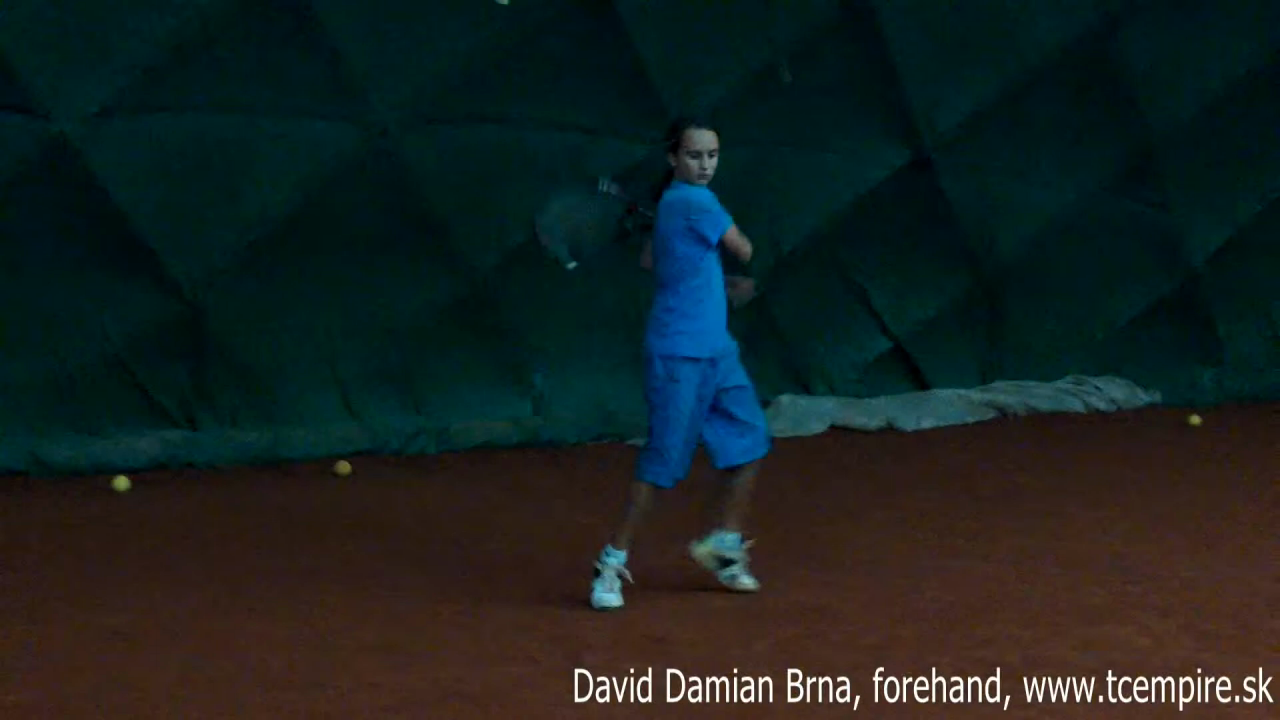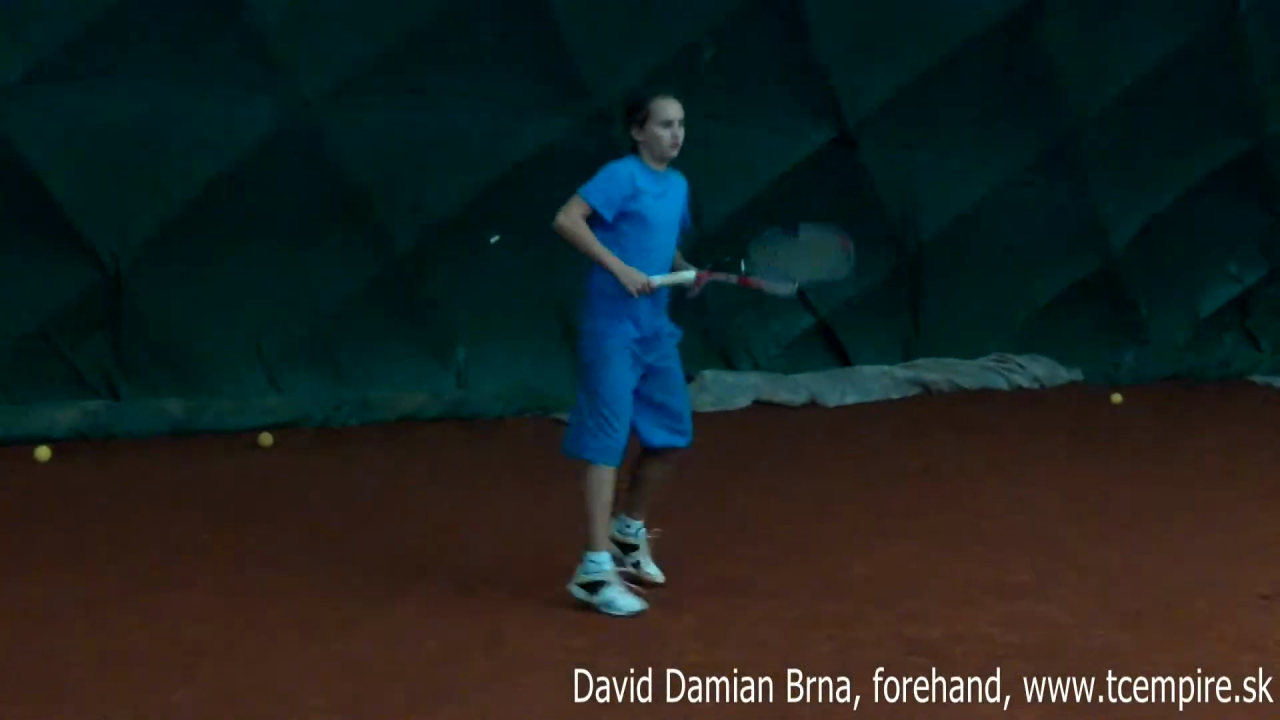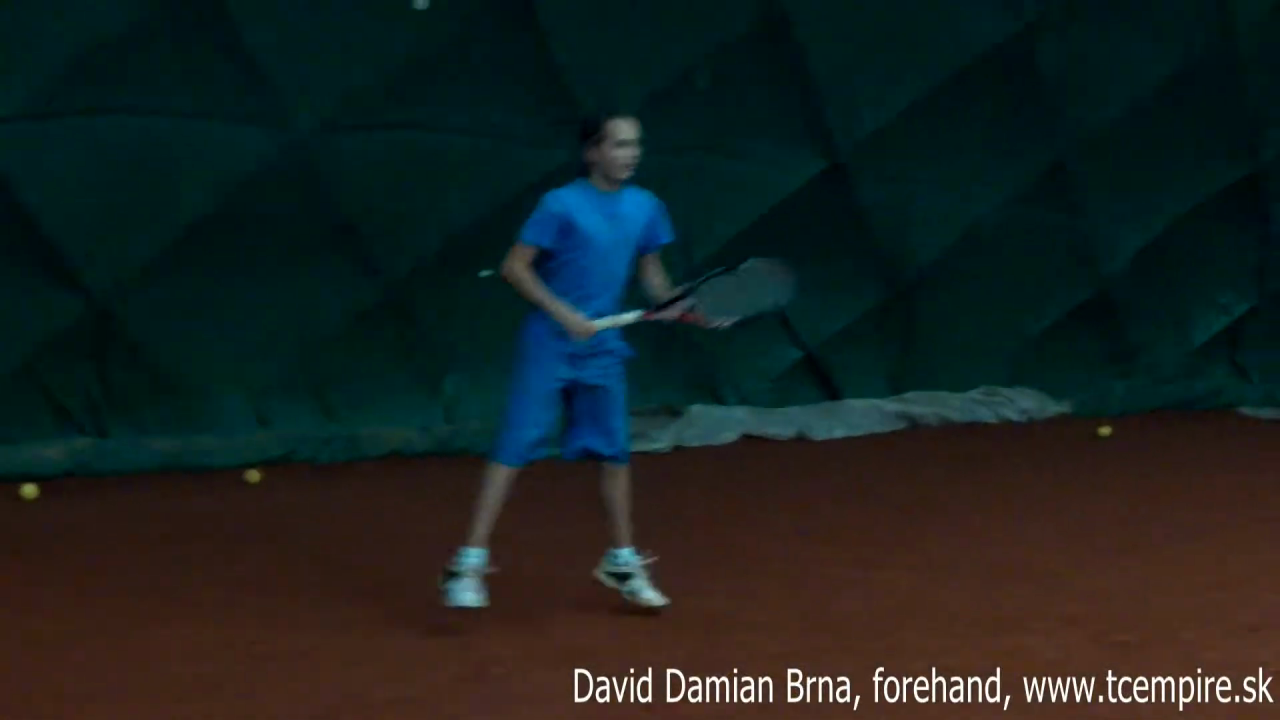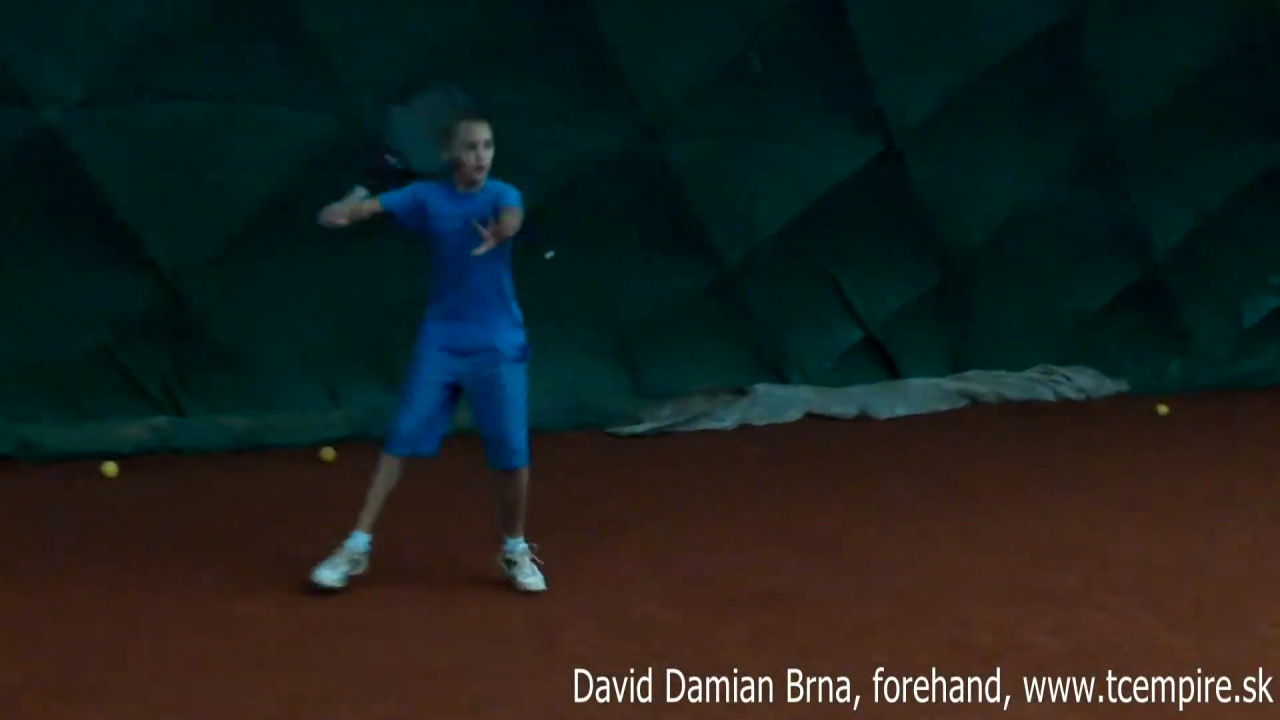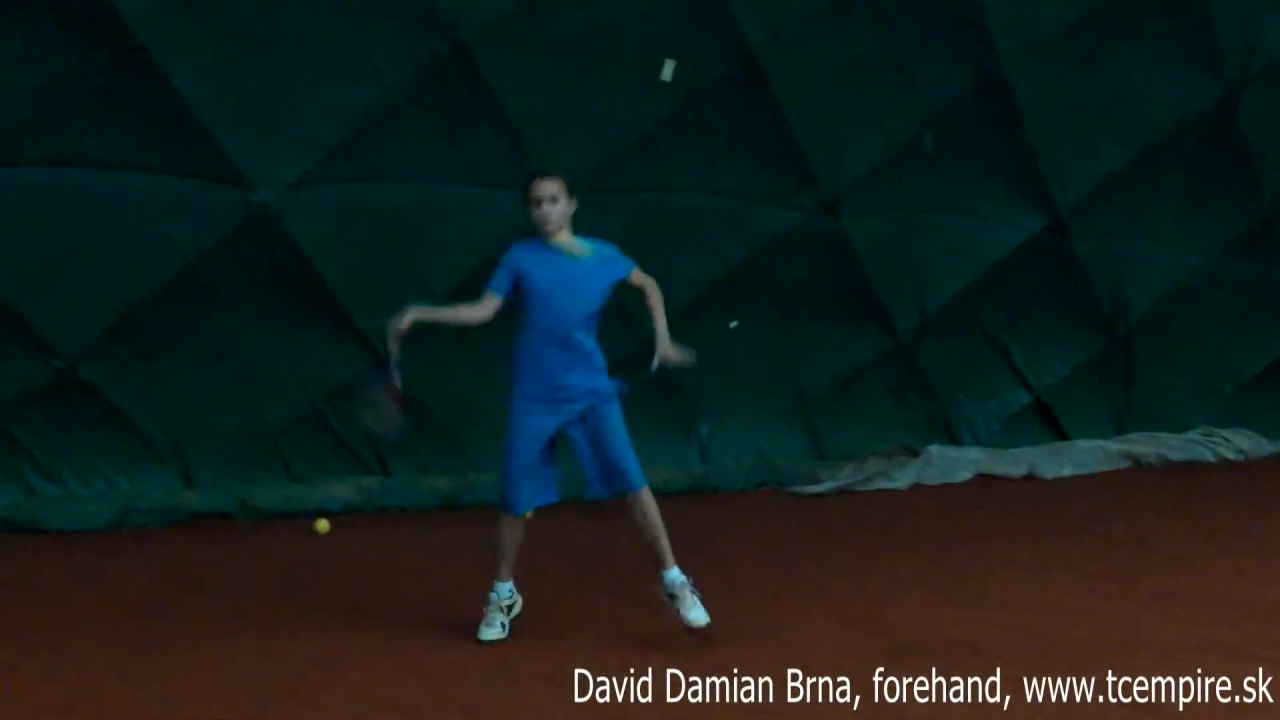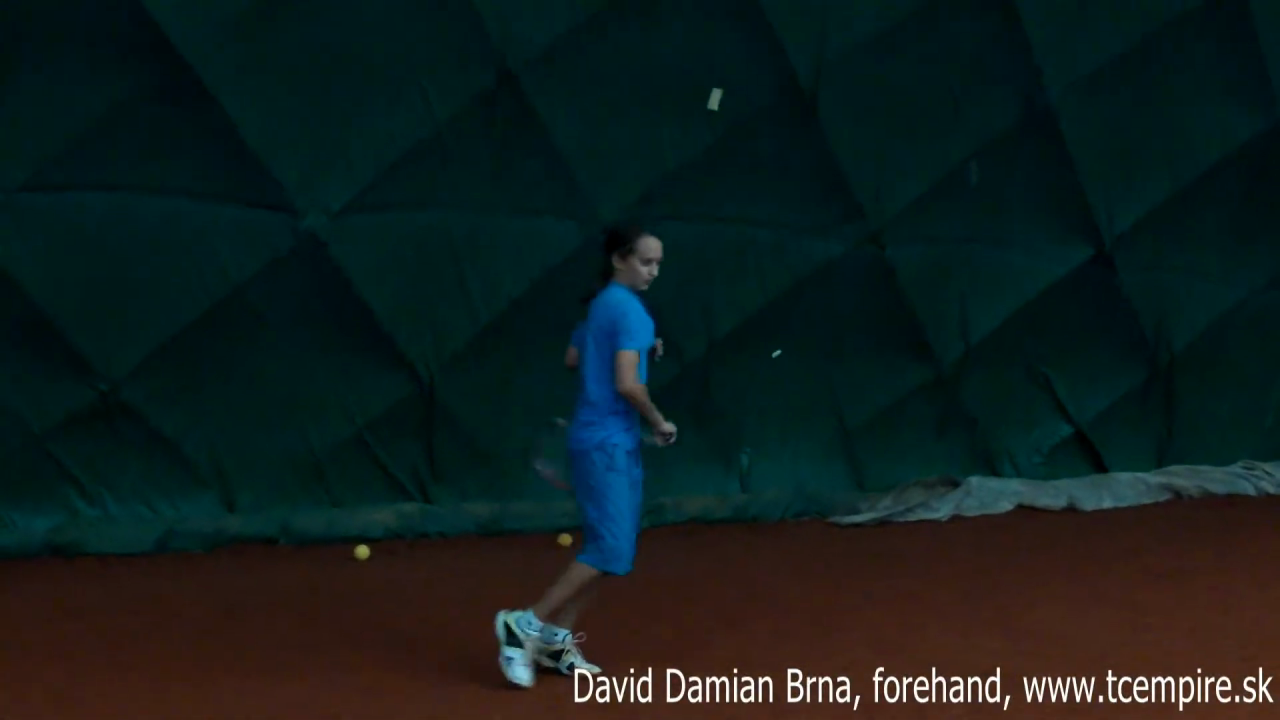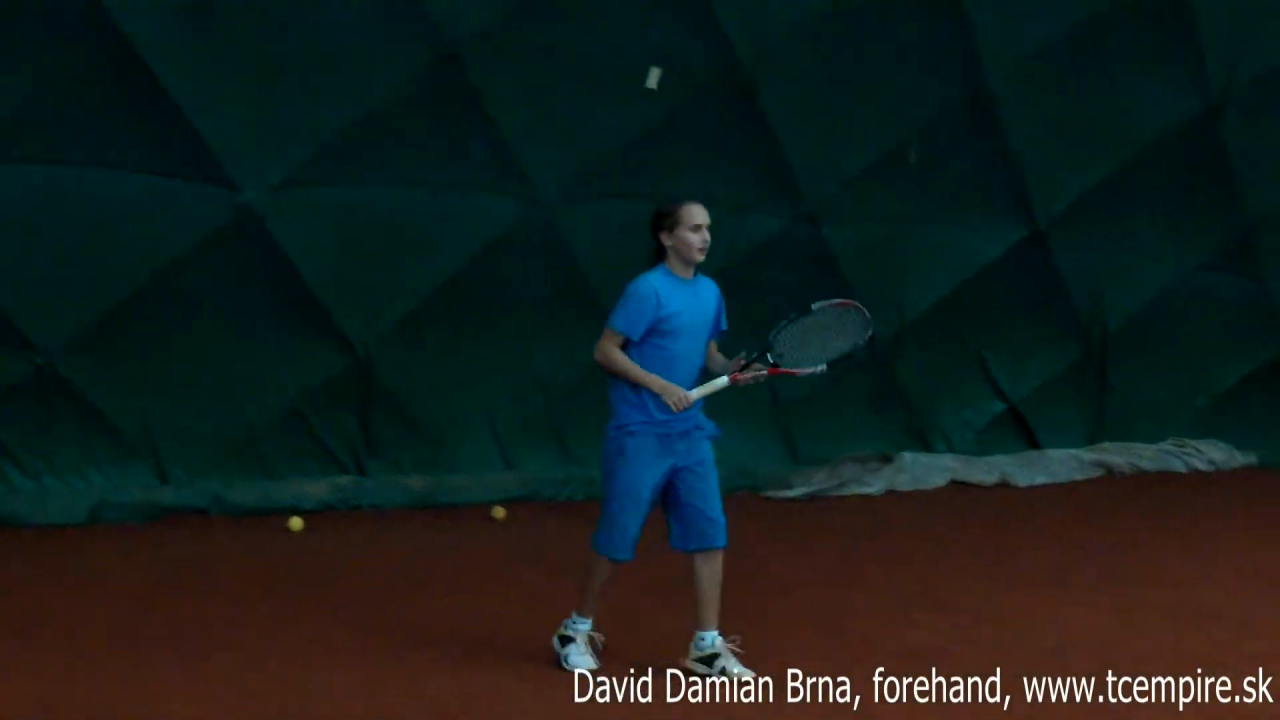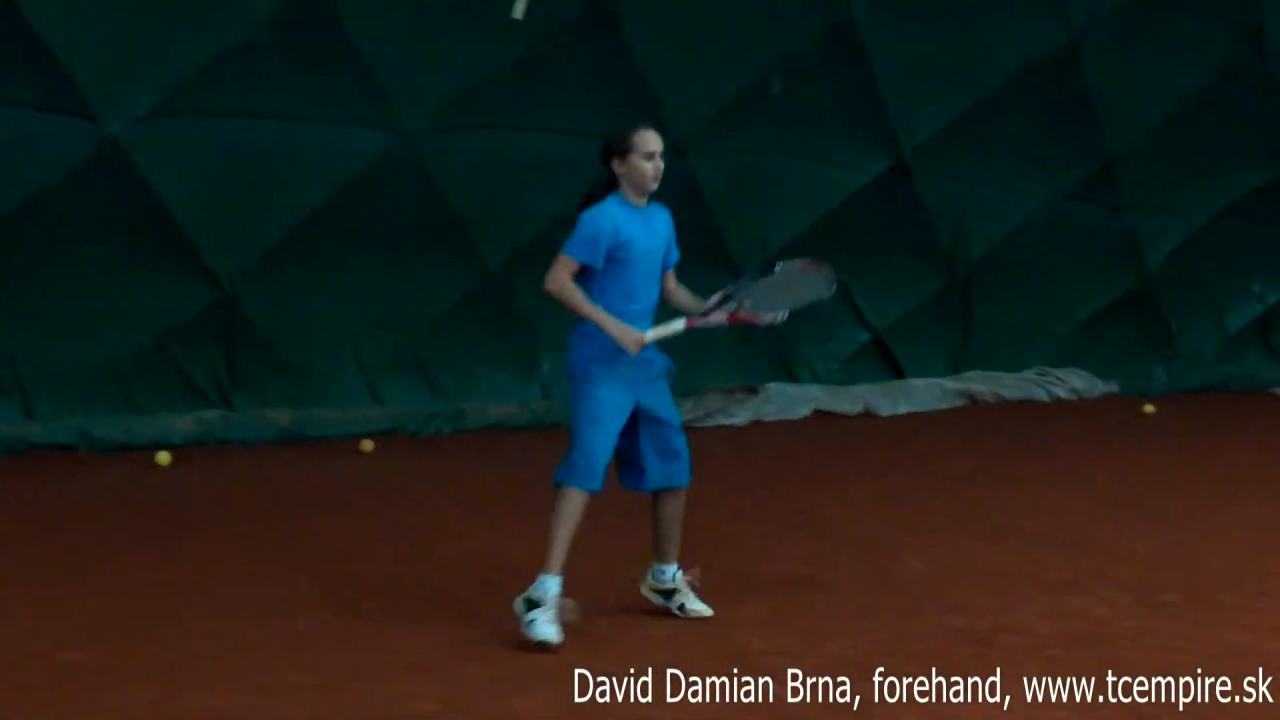
dt=0.7s
person 1, frame 1
left shoulder: (678, 201)
right shoulder: (694, 201)
left elbow: (650, 260)
right elbow: (743, 249)
left hip: (716, 349)
right hip: (680, 353)
left knee: (748, 444)
right knee: (664, 459)
left ankle: (724, 545)
right ankle: (612, 559)
person 1, frame 2
left shoulder: (678, 185)
right shoulder: (622, 174)
right elbow: (566, 221)
left wrist: (684, 270)
right wrist: (619, 268)
left hip: (655, 328)
right hip: (612, 329)
left knee: (671, 434)
right knee: (605, 440)
left ankle: (627, 528)
right ankle: (595, 568)
person 1, frame 3
left shoulder: (646, 208)
right shoulder: (561, 205)
left elbow: (649, 267)
right elbow: (514, 267)
left wrist: (669, 299)
right wrist: (564, 315)
left hip: (604, 344)
right hip: (549, 341)
left knee: (611, 450)
right knee: (515, 445)
left ankle: (620, 562)
right ankle: (470, 560)
person 1, frame 4
left shoulder: (502, 194)
right shoulder: (426, 196)
left elbow: (512, 219)
right elbow: (365, 207)
left wrist: (496, 234)
right wrist: (342, 211)
left hip: (498, 343)
right hip: (439, 338)
left knee: (512, 451)
right knee: (403, 439)
left ankle: (516, 550)
right ankle: (357, 547)
person 1, frame 5
left shoulder: (600, 254)
right shoulder: (519, 257)
left elbow: (648, 287)
right elbow: (482, 312)
left wrist: (662, 338)
right wrist: (422, 314)
left hip: (591, 389)
right hip: (535, 395)
left knee: (629, 481)
right knee: (518, 496)
left ankle: (674, 580)
right ankle: (503, 593)
person 1, frame 6
left shoulder: (605, 305)
right shoulder: (627, 309)
left elbow: (573, 357)
right elbow: (627, 383)
right wrist: (659, 422)
left hip: (619, 444)
right hip: (604, 445)
left knee: (615, 551)
right knee: (608, 549)
left ankle: (556, 639)
right ankle: (524, 624)
person 1, frame 7
left shoulder: (709, 292)
right shoulder: (646, 290)
right elbow: (605, 351)
left wrist: (730, 367)
right wrist: (658, 385)
left hip: (690, 431)
right hip: (639, 431)
left knee: (709, 529)
right knee: (618, 534)
left ankle: (707, 643)
right ankle: (577, 629)
person 1, frame 8
left shoulder: (661, 219)
right shoulder: (600, 219)
right elbow: (555, 281)
left wrist: (704, 311)
right wrist: (611, 326)
left hip: (644, 365)
right hip: (600, 365)
left knee: (672, 467)
right knee: (584, 467)
left ankle: (665, 580)
right ankle: (544, 593)
